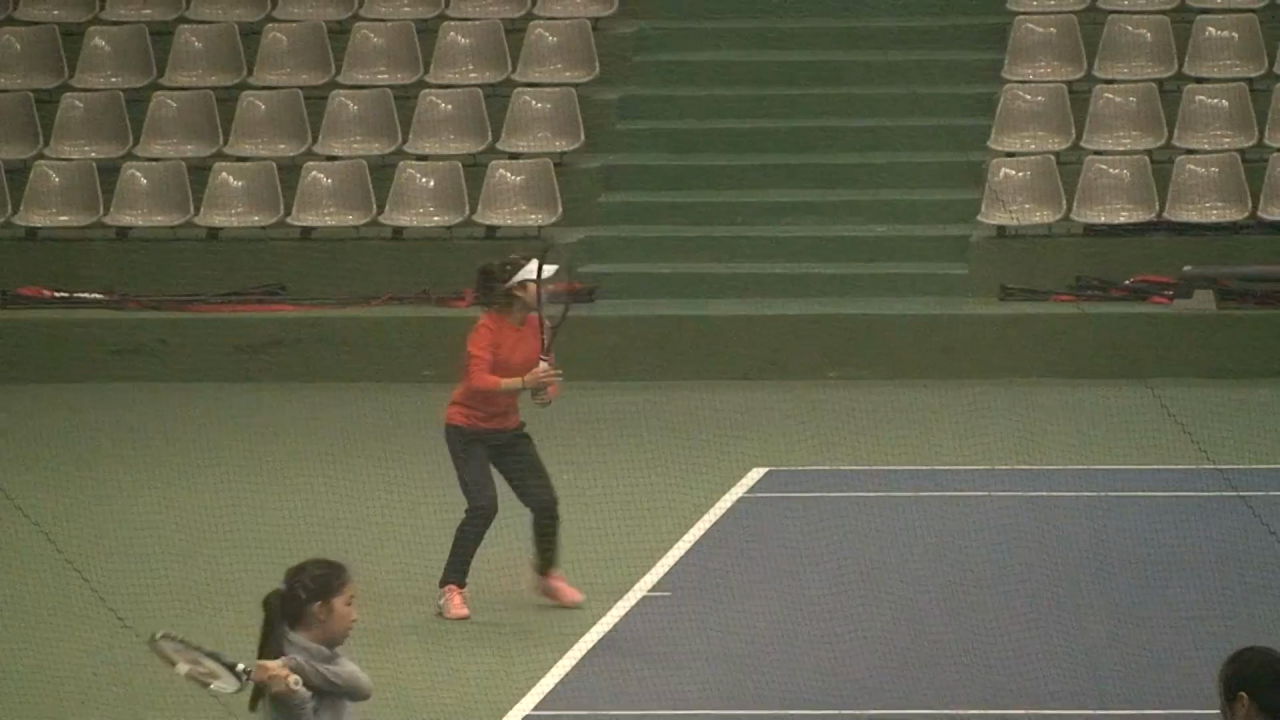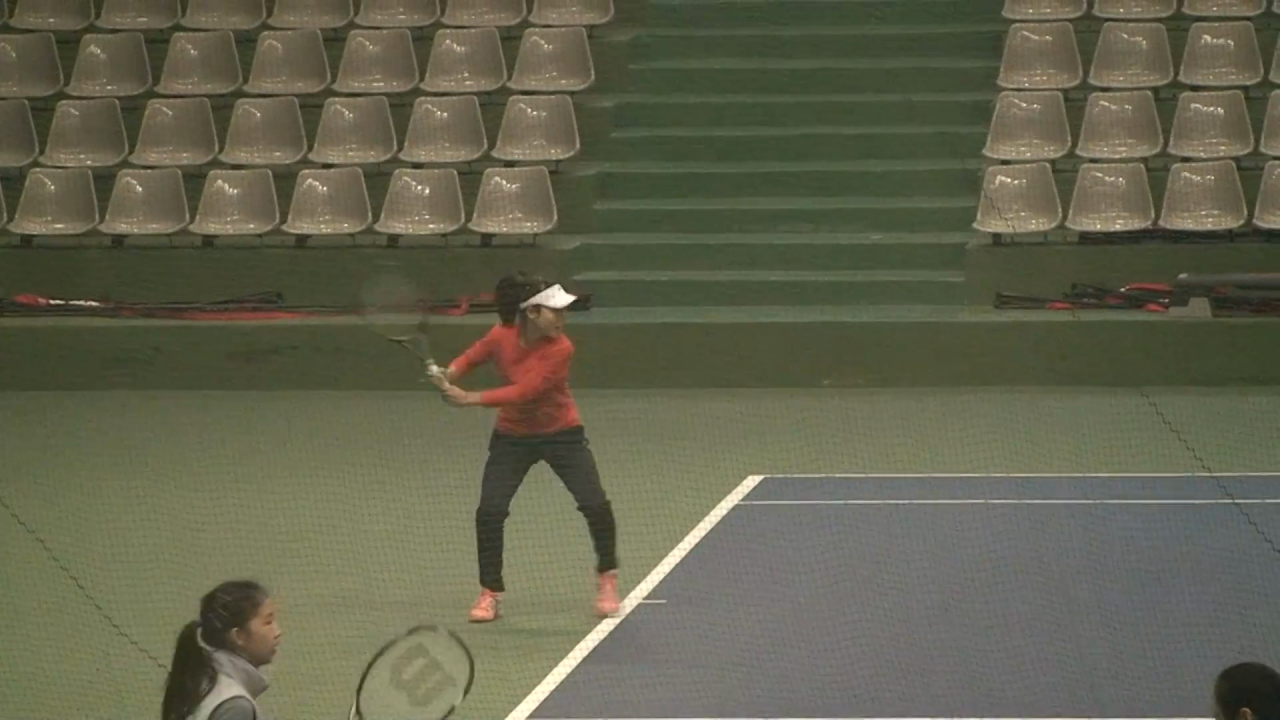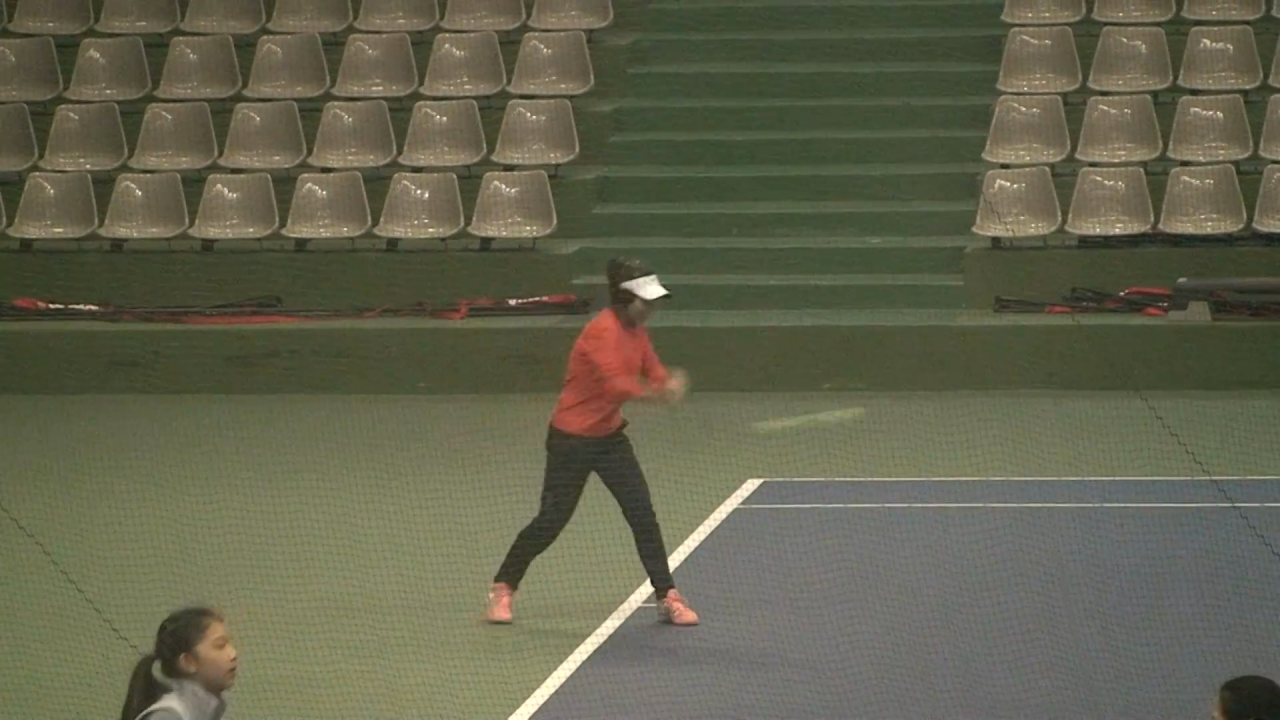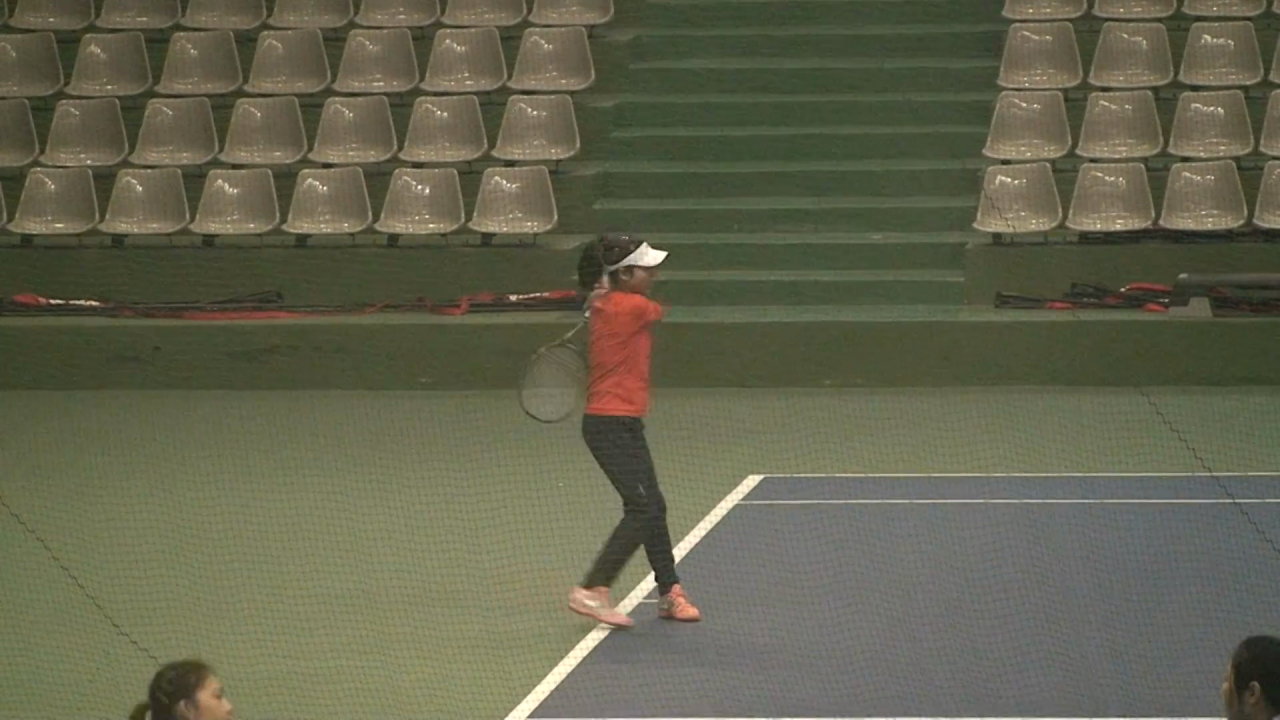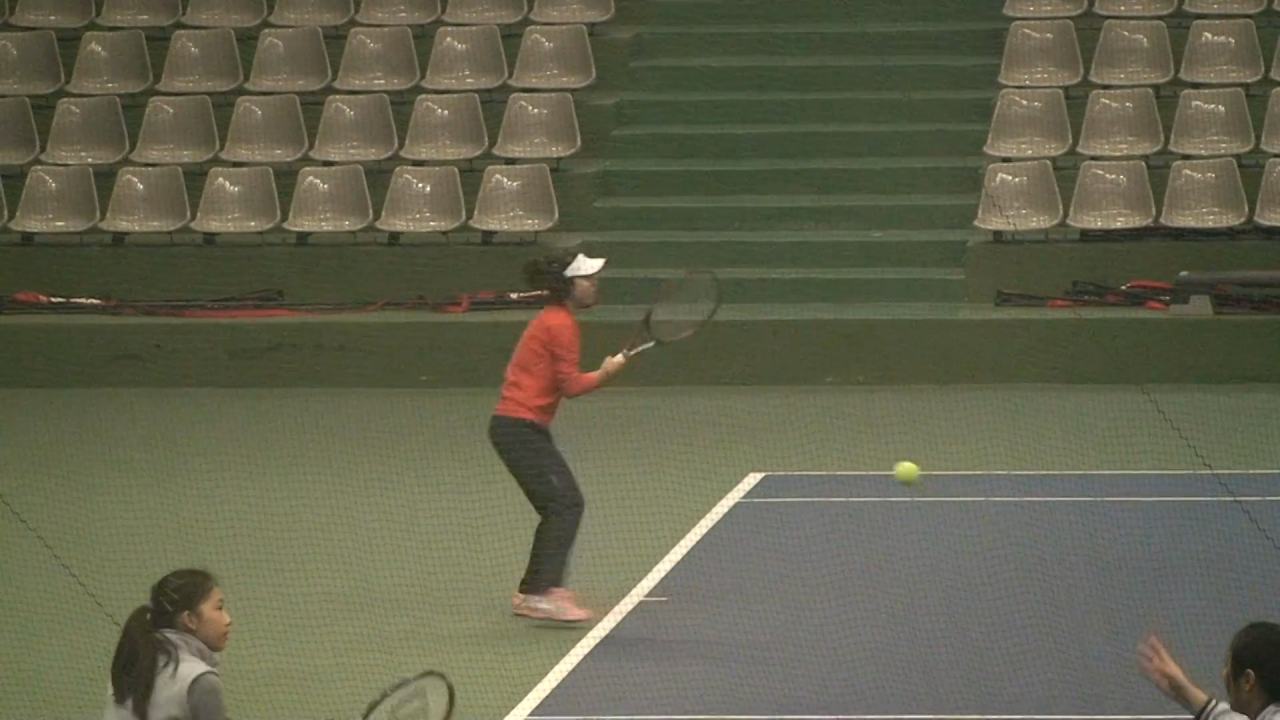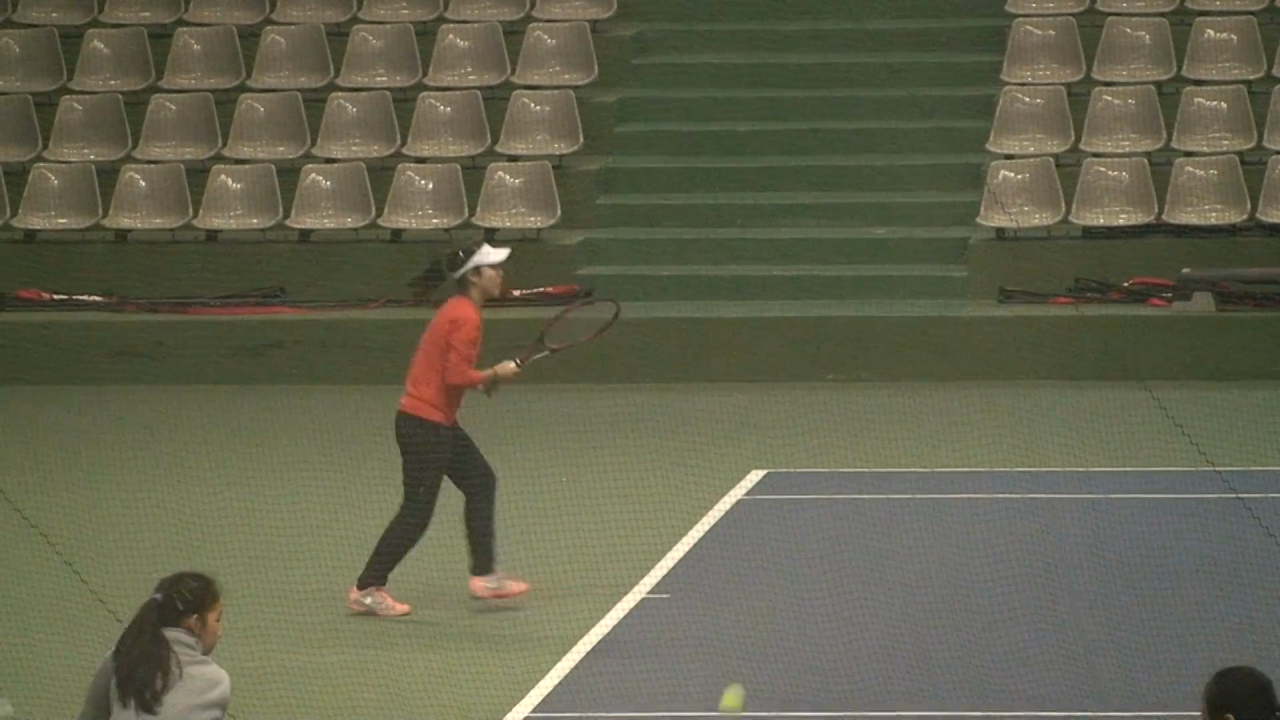
dt=0.4s
person 1, frame 1
left shoulder: (534, 325)
right shoulder: (487, 328)
left elbow: (536, 373)
right elbow: (477, 382)
left wrist: (544, 388)
right wrist: (523, 382)
left hip: (509, 429)
right hip: (468, 430)
left knee: (546, 503)
right knee: (484, 507)
left ankle: (548, 575)
right ankle: (451, 589)
person 1, frame 2
left shoulder: (561, 349)
right shoulder: (501, 334)
left elbow: (521, 392)
right elbow: (470, 357)
left wrist: (470, 399)
right wrist: (448, 374)
left hip: (562, 434)
right hip: (512, 436)
left knee: (595, 504)
right knee: (490, 512)
left ankle: (606, 578)
right ankle: (490, 592)
person 1, frame 3
left shoulder: (636, 332)
right shoulder: (602, 331)
left elbow: (654, 372)
right elbow: (618, 385)
left wrist: (670, 383)
right wrist: (658, 392)
left hip: (609, 437)
right hip: (572, 440)
left knee: (642, 515)
right knee: (551, 521)
left ankle: (667, 597)
right ankle: (504, 587)
person 1, frame 4
left shoulder: (605, 306)
right shoulder: (632, 308)
right elbow: (656, 310)
left hip: (608, 423)
right hip: (612, 426)
left knee: (653, 508)
right knee: (644, 512)
left ankle: (669, 591)
right ankle: (590, 592)
person 1, frame 5
left shoulder: (550, 318)
right shoulder: (561, 324)
right elbow: (571, 385)
left wrist: (598, 371)
right wrist: (607, 371)
left hip: (516, 427)
right hip: (519, 428)
left knee: (560, 506)
right knee: (567, 504)
left ankle: (532, 593)
right ankle: (545, 593)
person 1, frame 6
left shoulder: (455, 310)
right shoulder: (467, 317)
right elbow: (456, 376)
left wrist: (482, 378)
right wrist: (495, 374)
left hip: (435, 421)
right hip: (425, 424)
left knee: (482, 484)
right knee: (416, 512)
left ankle: (485, 576)
right ankle: (367, 590)
